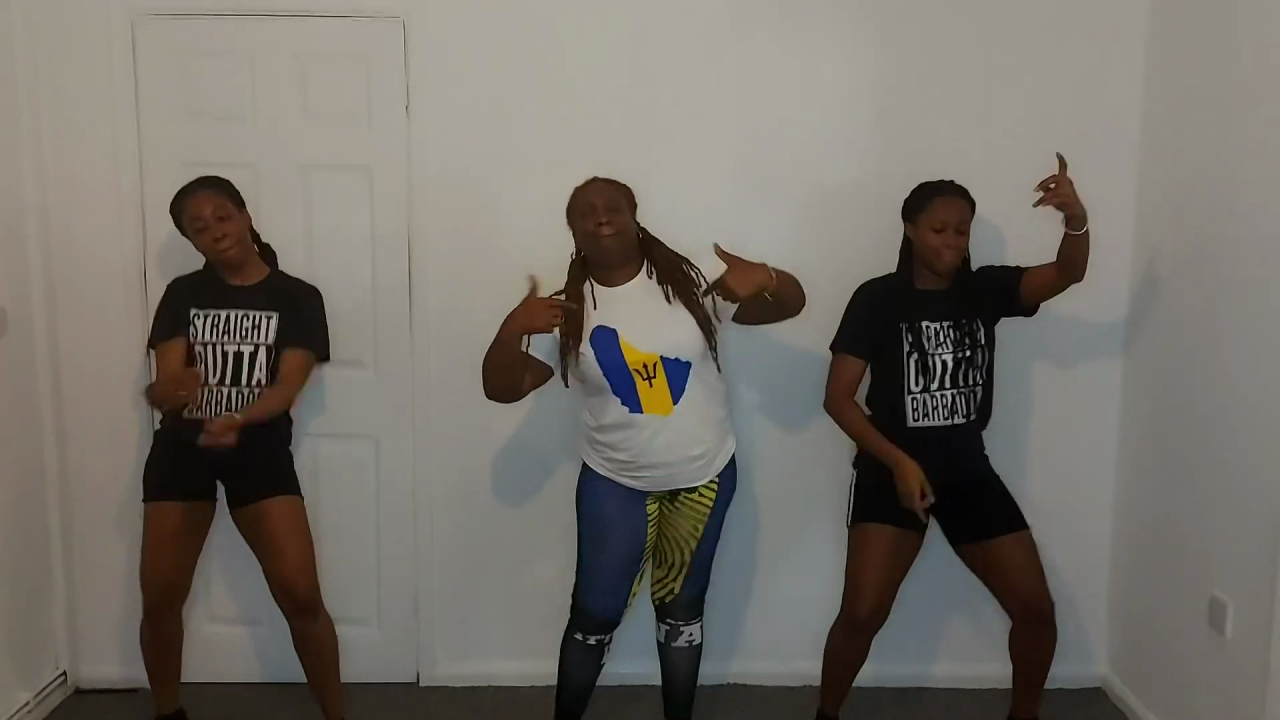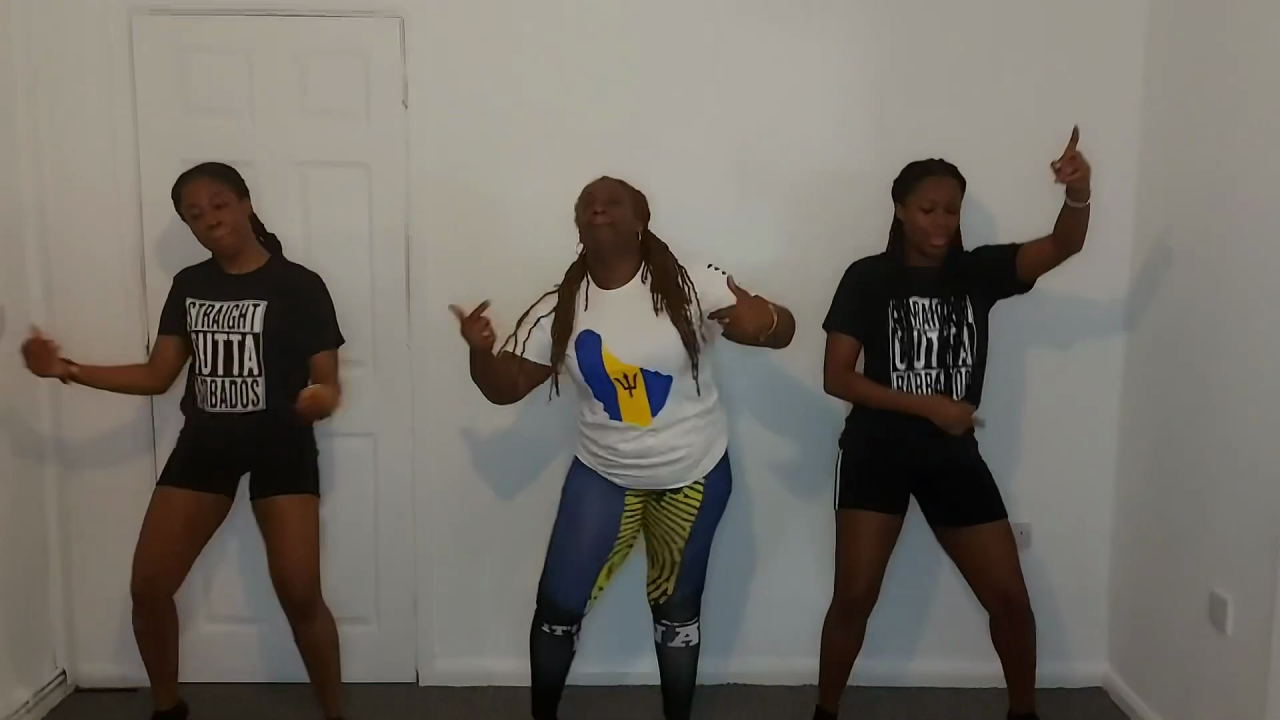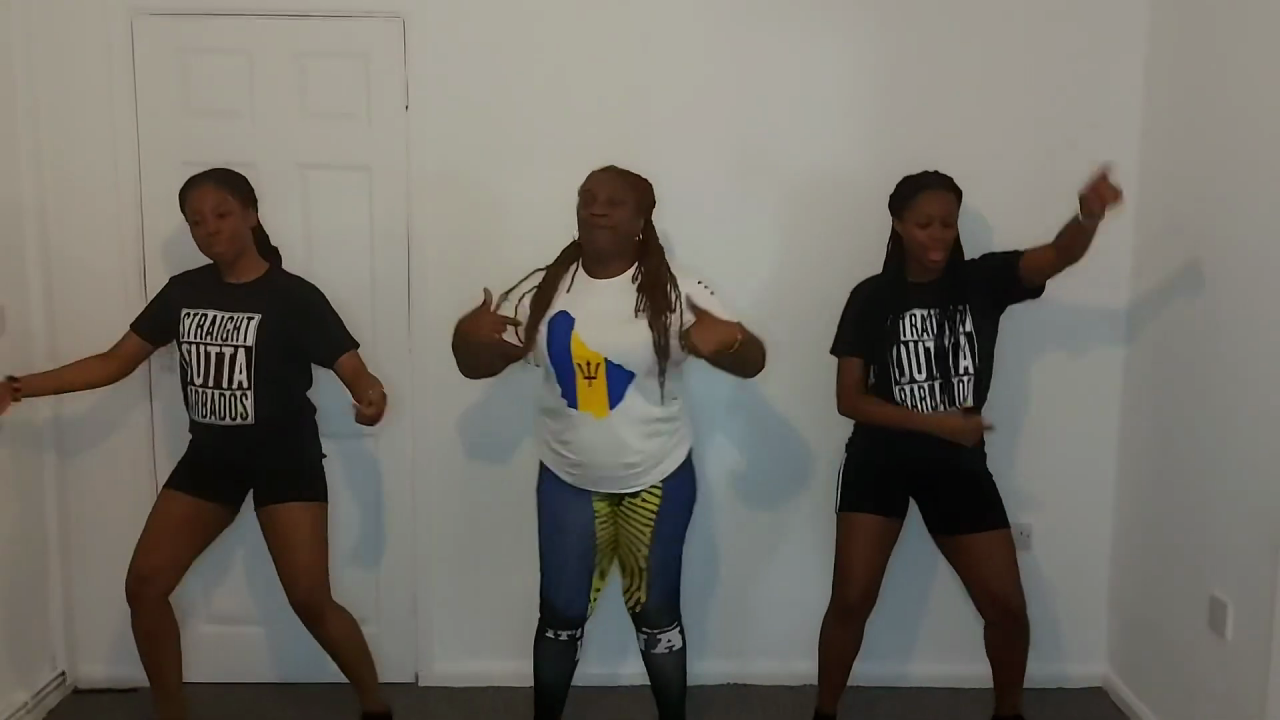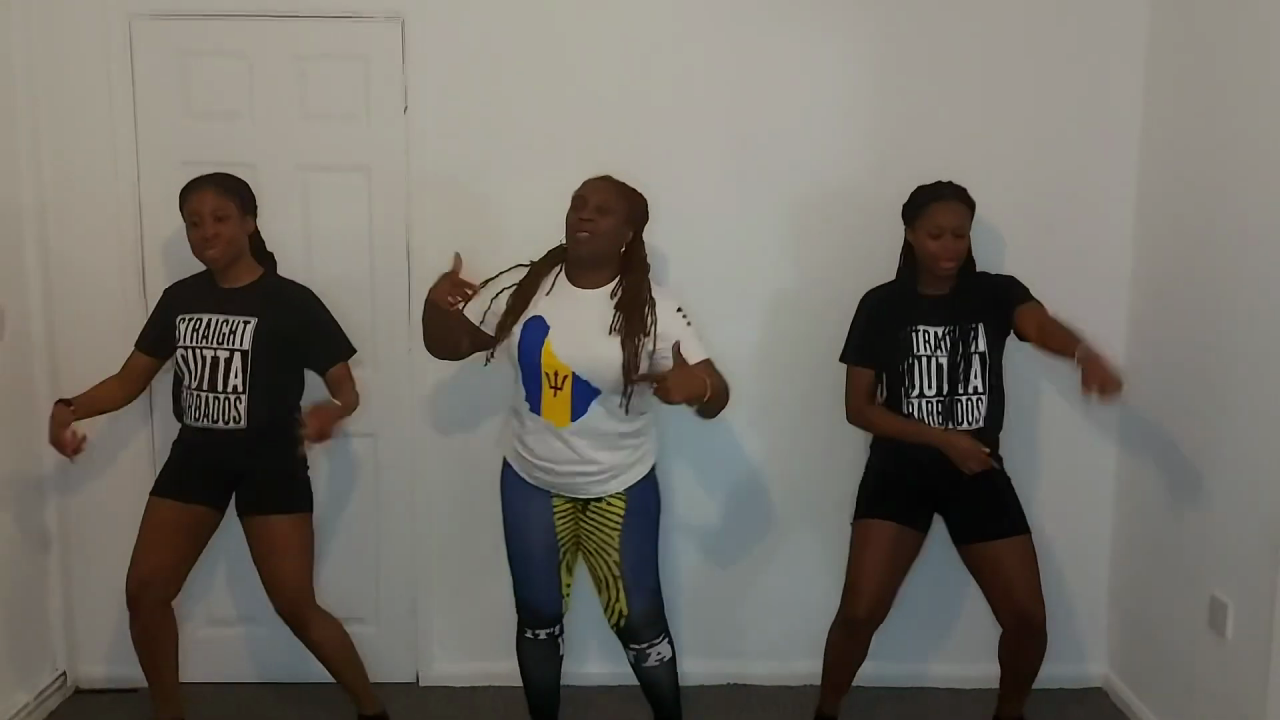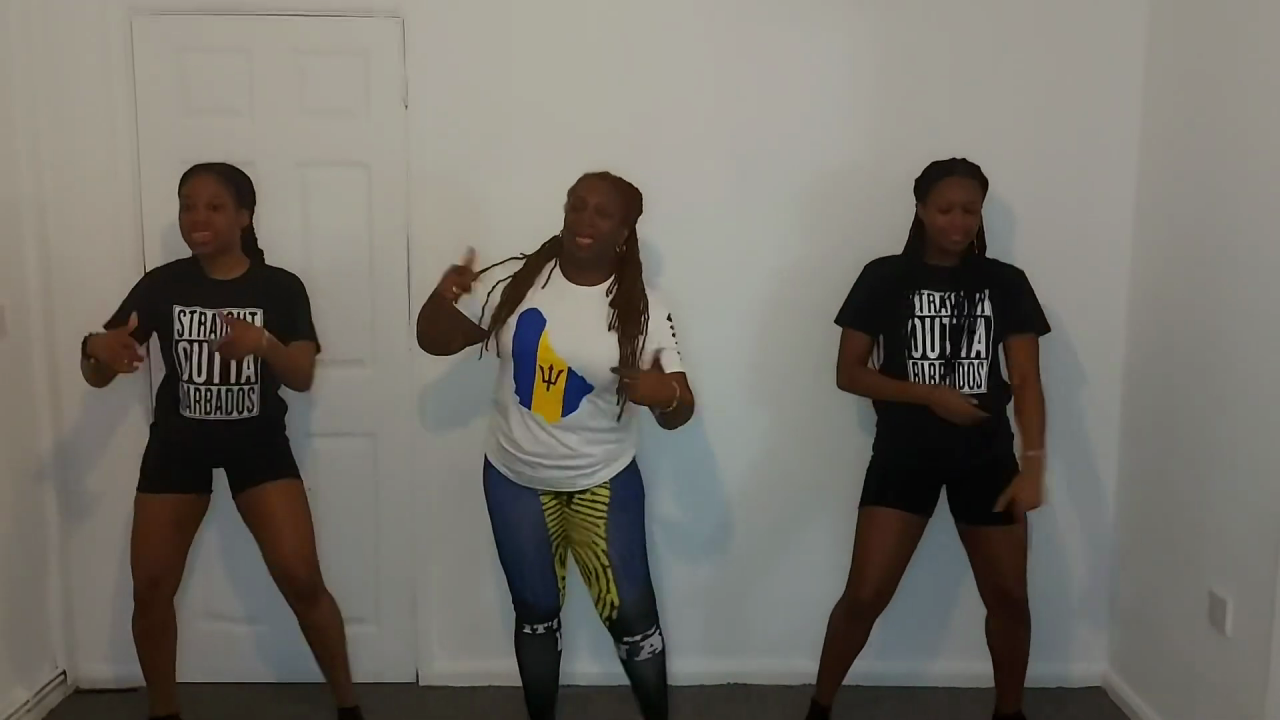
dt=0.2s
person 1, frame 1
left shoulder: (986, 291)
right shoulder: (876, 300)
left elbow: (1068, 272)
right elbow: (838, 398)
left wrist: (1074, 216)
right wrist: (898, 461)
left hip: (966, 469)
right hip: (891, 471)
left knee: (1035, 610)
right knee: (862, 614)
person 1, frame 2
left shoulder: (980, 272)
right shoulder: (867, 279)
left elbow: (1062, 248)
right elbow: (836, 376)
left wrist: (1078, 194)
right wrist: (925, 404)
left hip: (954, 456)
right hip: (876, 453)
left knee: (1011, 601)
right knee: (854, 599)
person 1, frame 3
left shoulder: (986, 278)
right shoulder: (871, 298)
left elbow: (1058, 255)
right elbow: (849, 398)
left wrist: (1089, 214)
right wrist: (934, 421)
left hip: (959, 464)
right hip: (880, 462)
left knee: (1008, 608)
right knee: (850, 602)
person 1, frame 4
left shoulder: (997, 293)
right shoulder: (881, 306)
left elbow: (1043, 329)
right elbow: (859, 408)
left wrist: (1087, 357)
right wrist: (942, 440)
left hip: (980, 472)
right hip: (900, 468)
left knee: (1027, 618)
right knee: (860, 612)
person 1, frame 5
left shoulder: (1006, 283)
right shoulder: (884, 278)
left elbow: (1026, 377)
right elbow: (849, 371)
left wrist: (1033, 460)
right wrist: (929, 395)
left hip: (986, 453)
right hip: (905, 452)
left knee: (1010, 599)
right knee: (865, 596)
person 2, frame 1
left shoulder: (298, 297)
right shoulder: (183, 294)
left elbow: (288, 387)
right elbow: (166, 386)
left wrist: (236, 422)
right wrist: (168, 393)
left hip: (261, 456)
right hip: (181, 454)
left knee: (301, 597)
right knee: (161, 601)
person 2, frame 2
left shoulder: (298, 285)
right shoulder: (190, 285)
left elbow: (327, 375)
right elbow: (157, 376)
left wrist: (323, 395)
right wrist: (64, 369)
left hip: (282, 448)
right hip: (203, 447)
left knee: (299, 595)
right knee: (150, 586)
person 2, frame 3
left shoulder: (295, 297)
right shoulder: (182, 291)
left elbow: (356, 376)
right elbow: (116, 361)
left wrist: (371, 398)
left hip: (284, 456)
right hip: (209, 455)
left knee: (311, 600)
right knee: (144, 584)
person 2, frame 4
left shoulder: (291, 302)
right shoulder: (179, 298)
left elbow: (347, 388)
right elbow: (131, 379)
left wrist: (329, 414)
right wrist: (70, 407)
left hip: (271, 462)
right hip: (194, 460)
left knee: (295, 607)
right knee: (144, 591)
person 2, frame 5
left shoulder: (281, 288)
right shoulder: (162, 284)
left elbow: (302, 375)
right elbow: (100, 372)
left wrist: (261, 345)
right wrist: (99, 348)
left hip: (259, 443)
right hip: (178, 445)
left knee: (301, 579)
right knee: (151, 586)
person 3, frame 1
left shoulder: (693, 279)
right shoulder: (566, 310)
left elbow: (790, 301)
right elbow: (504, 388)
left wrist: (761, 281)
right wrist: (513, 331)
left hip: (703, 475)
right hip: (617, 482)
left knee: (680, 607)
right knee: (595, 614)
person 3, frame 2
left shoulder: (690, 286)
right shoulder: (560, 308)
left elbow: (781, 330)
right elbow: (504, 387)
left wrist: (763, 318)
right wrist: (479, 348)
left hip: (692, 477)
right hip: (603, 476)
left knee: (676, 608)
right knee: (560, 605)
person 3, frame 3
left shoulder: (673, 291)
right shoulder: (542, 289)
left elbow: (751, 360)
right elbow: (479, 365)
left wrist: (730, 344)
right wrist: (468, 335)
left hip: (657, 480)
right hip: (568, 481)
left knee: (655, 611)
right knee: (562, 614)
person 3, frame 4
left shoulder: (653, 309)
right shoulder: (521, 286)
left elbow: (715, 396)
right elbow: (449, 345)
left wrist: (696, 388)
right wrist: (438, 305)
left hip: (620, 488)
right hip: (531, 484)
left knee: (640, 620)
right knee: (538, 616)
person 3, frame 5
left shoulder: (642, 309)
right shoulder: (513, 280)
left elbow: (678, 411)
right elbow: (435, 341)
left wrist: (665, 393)
right wrist: (444, 295)
left hip: (605, 482)
right hip: (515, 479)
left knee: (632, 612)
right knee: (536, 612)
